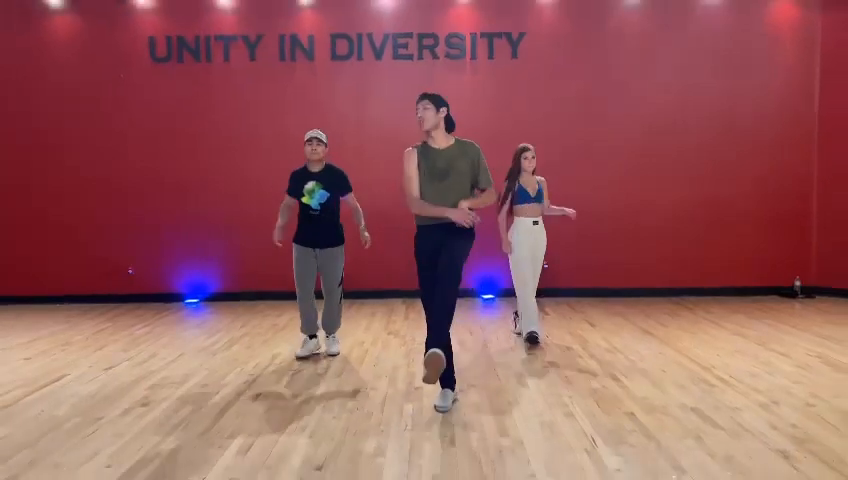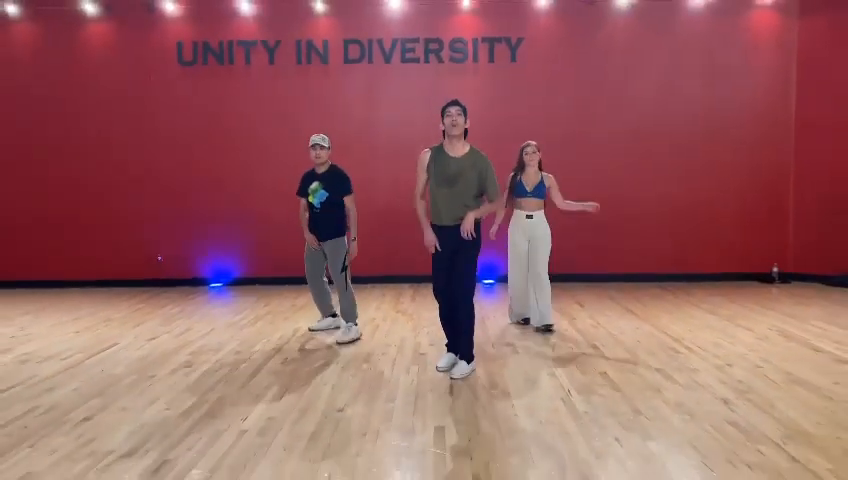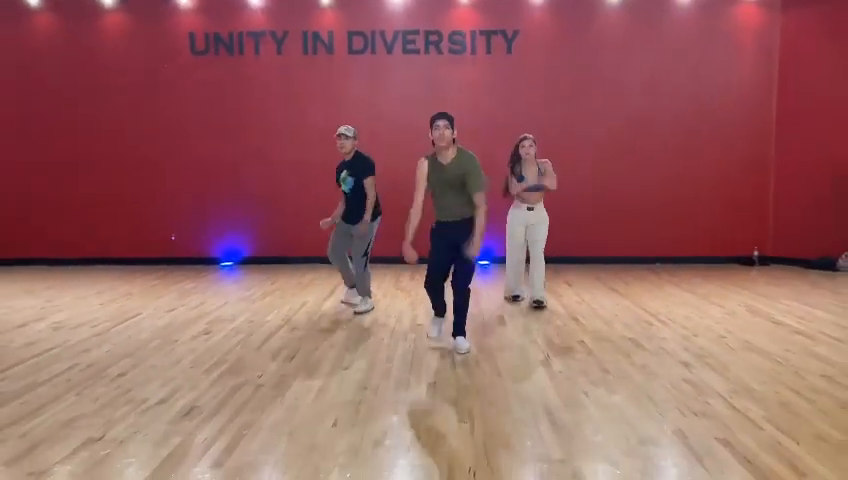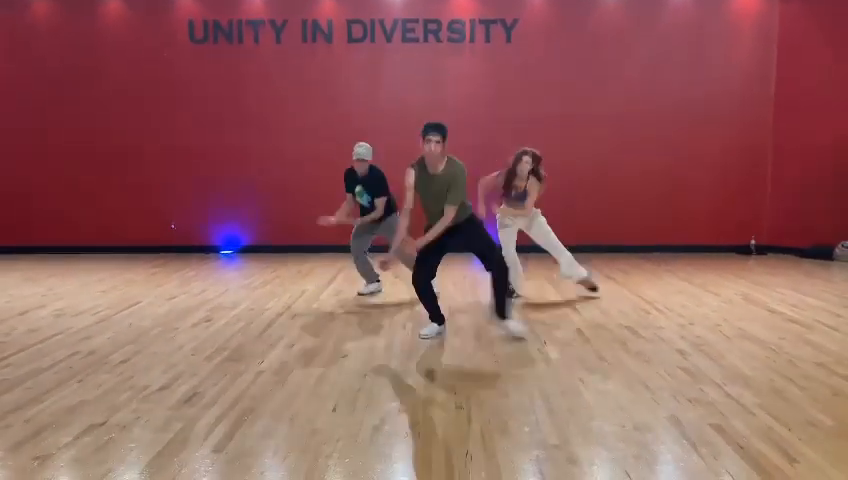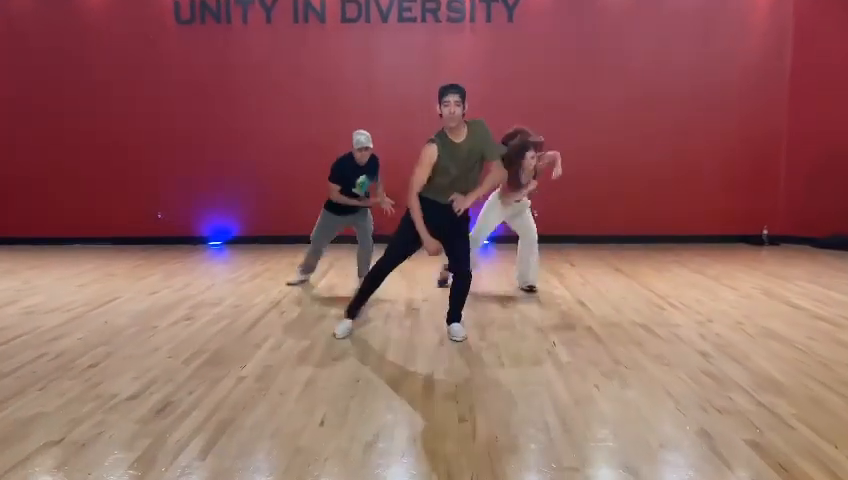
dt=1s
person 1, frame 1
left shoulder: (470, 151)
right shoulder: (413, 155)
left elbow: (490, 195)
right elbow: (414, 203)
left wrist: (466, 203)
right wrist: (449, 211)
left hip: (459, 233)
right hip: (426, 234)
left knee: (445, 280)
right knee: (431, 305)
left ankle: (436, 350)
right ankle: (448, 384)
person 1, frame 2
left shoulder: (480, 160)
right shoulder: (428, 156)
left elbow: (494, 201)
right elbow: (419, 197)
left wrist: (473, 215)
right wrist: (426, 230)
left hip: (467, 234)
right hip: (439, 233)
left knee: (463, 294)
right knee: (442, 293)
left ankle: (467, 357)
right ankle: (453, 349)
person 1, frame 3
left shoulder: (468, 161)
right shoulder: (425, 163)
left elbow: (481, 204)
right elbow: (418, 203)
left wrist: (476, 240)
right wrist: (407, 241)
left hip: (468, 226)
right hip: (443, 228)
left knee: (461, 283)
right knee: (433, 281)
left ankle: (459, 334)
right ankle: (439, 314)
person 1, frame 4
left shoulder: (457, 170)
right shoulder: (413, 172)
left elbow: (449, 216)
right elbow: (406, 212)
left wrist: (421, 241)
right wrist: (393, 252)
left hip: (465, 225)
right hip: (436, 228)
left knee: (498, 265)
right knee: (419, 277)
left ankle: (504, 316)
right ankle: (437, 321)
person 1, frame 5
left shoulder: (480, 131)
right shoulder: (433, 148)
left elbow: (497, 171)
right elbow: (412, 193)
left wrist: (471, 197)
right wrist: (426, 237)
left hip: (454, 213)
right hip: (424, 208)
left knee: (463, 272)
right knee: (386, 264)
left ankle: (454, 320)
right ankle: (351, 315)
person 2, frame 1
left shoulder: (337, 175)
right shoulder: (297, 176)
left elbow: (353, 204)
right elbow: (287, 204)
left wrist: (362, 227)
right wrist: (279, 225)
left hip: (332, 242)
right hip: (303, 243)
left knee: (333, 291)
right knee: (304, 291)
left ankle: (331, 335)
right ankle: (310, 337)
person 2, frame 2
left shoulder: (340, 176)
right shoulder: (307, 178)
left elbow: (351, 209)
right elbow: (303, 209)
left wrist: (353, 238)
right wrist: (306, 232)
left hip: (336, 237)
right hip: (314, 238)
left knee: (340, 280)
right knee: (313, 278)
left ankle: (351, 325)
right ankle: (330, 316)
person 2, frame 3
left shoulder: (364, 162)
right shoulder: (341, 167)
left elbow: (371, 191)
left wrist: (367, 218)
right wrist: (332, 218)
left hip: (365, 218)
right hip: (347, 218)
left knee: (359, 258)
right knee: (334, 253)
left ankle: (366, 299)
right ankle: (353, 289)
person 2, frame 4
left shoulder: (378, 177)
right shoulder: (349, 174)
left elbow: (379, 211)
right elbow: (349, 201)
left wrist: (358, 221)
right wrist: (336, 218)
left hip: (386, 217)
right hip: (363, 218)
left knee: (402, 251)
right knee: (356, 250)
right ankle: (373, 282)
person 2, frame 5
left shoulder: (373, 161)
right shoulder: (340, 165)
right elbow: (334, 195)
left wrist: (382, 197)
right wrist: (361, 202)
left hip: (360, 211)
right hip: (335, 210)
left knee: (366, 242)
right knee: (317, 244)
left ankle: (363, 277)
right ankle: (304, 272)
person 3, frame 1
left shoulder: (541, 182)
right shoulder: (511, 183)
left elbow: (546, 208)
right elbow: (502, 213)
left wrist: (564, 210)
right wrist: (505, 239)
left hip: (539, 232)
right hip: (520, 233)
left knee: (531, 281)
right knee: (524, 281)
left ankle: (521, 315)
right ankle: (530, 328)
person 3, frame 2
left shoulder: (547, 179)
right shoulder: (514, 177)
left elbow: (561, 203)
right elbow: (504, 203)
left wrist: (584, 206)
right wrist: (496, 224)
left hip: (540, 225)
right hip: (518, 225)
left knee: (540, 270)
right knee: (518, 271)
left ankle: (544, 318)
right ankle: (521, 312)
person 3, frame 3
left shoulder: (545, 165)
right shoulder: (514, 168)
left elbow: (553, 185)
right elbow: (513, 190)
left wrist: (538, 180)
right wrist: (527, 182)
left hip: (538, 214)
right hip: (518, 213)
left knee: (537, 254)
right knee: (515, 254)
left ankle: (538, 295)
right ankle: (514, 290)
person 3, frame 4
left shoulder: (534, 183)
right shoulder: (505, 175)
left elbow: (526, 211)
right elbow: (483, 184)
left wrist: (503, 211)
right wrist: (481, 205)
left hip: (529, 216)
right hip: (507, 217)
left knee: (555, 245)
right knee: (508, 252)
left ankle: (580, 276)
right ankle: (513, 284)
person 3, frame 5
left shoulder: (537, 162)
right shoulder: (511, 169)
left elbow: (555, 154)
right elbow: (505, 198)
left wrist: (557, 166)
right wrist: (526, 189)
left hip: (519, 205)
right hip: (499, 203)
left knee: (530, 238)
right knee: (475, 238)
left ankle: (527, 280)
right ankle: (451, 268)
